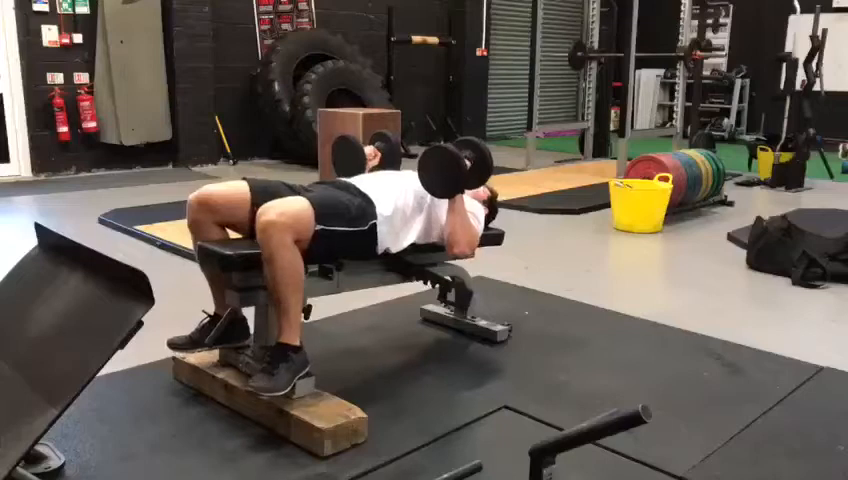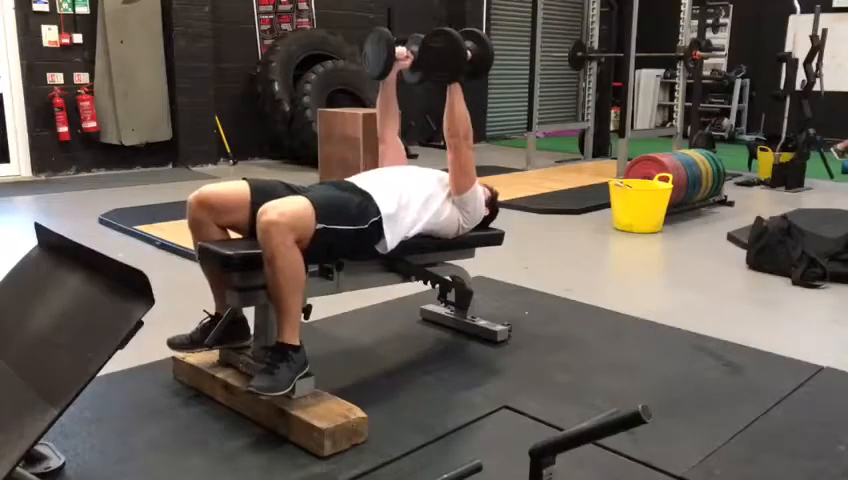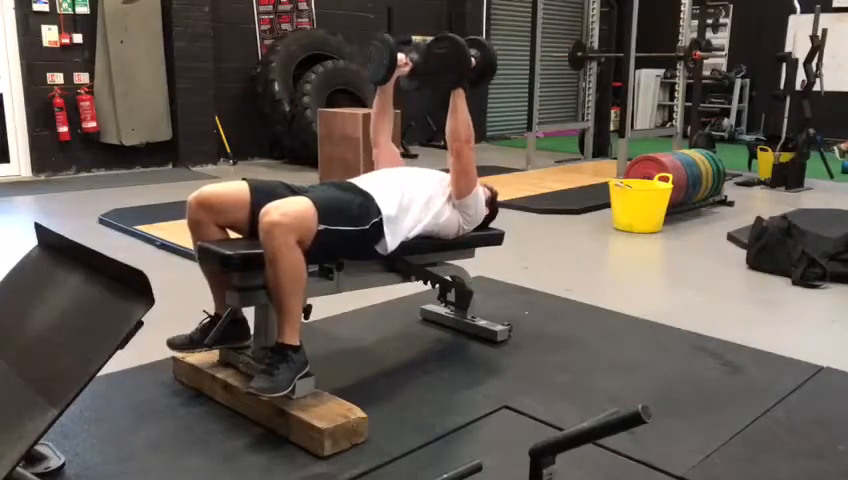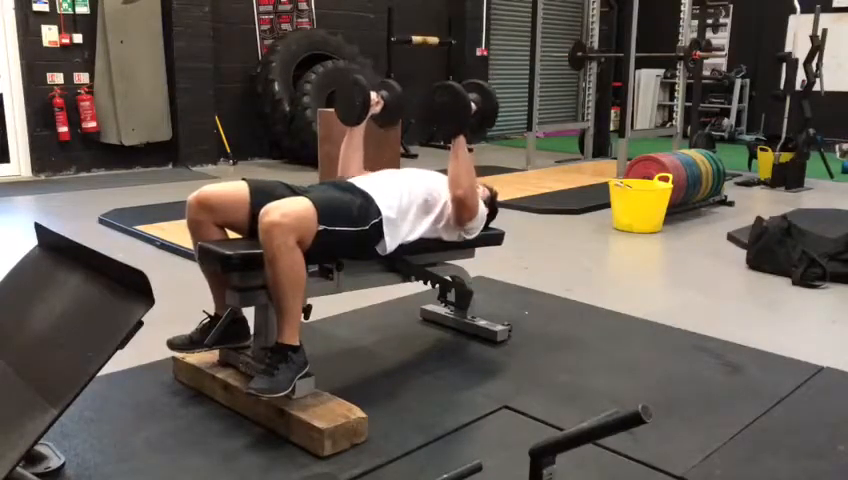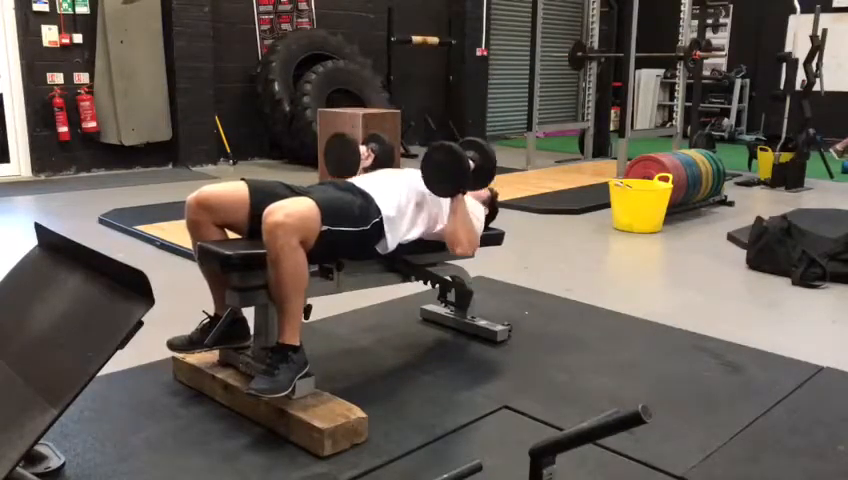
dt=0.7s
person 1, frame 1
left shoulder: (469, 210)
right shoulder: (420, 191)
left elbow: (460, 247)
left hip: (367, 215)
left knee: (274, 220)
right knee: (203, 202)
left ankle: (290, 351)
right ankle: (227, 321)
person 1, frame 2
left shoulder: (465, 209)
right shoulder: (416, 181)
left elbow: (460, 144)
right elbow: (388, 133)
left wrist: (453, 81)
right wrist: (390, 73)
left hip: (367, 214)
left knee: (275, 222)
right knee: (203, 203)
left ankle: (290, 352)
right ankle: (228, 321)
person 1, frame 3
left shoulder: (466, 211)
right shoulder: (416, 184)
left elbow: (462, 149)
right elbow: (380, 140)
left wrist: (458, 87)
right wrist: (388, 79)
left hip: (369, 214)
left knee: (278, 223)
right knee: (203, 204)
left ankle: (290, 351)
right ankle: (228, 322)
person 1, frame 4
left shoulder: (468, 217)
right shoulder: (424, 188)
left elbow: (462, 193)
right elbow: (349, 172)
left wrist: (459, 132)
right wrist: (360, 118)
left hip: (368, 214)
left knee: (277, 222)
right knee: (202, 203)
left ankle: (289, 352)
right ankle: (227, 321)
person 1, frame 5
left shoulder: (469, 208)
right shoulder: (421, 185)
left elbow: (462, 247)
left wrist: (458, 188)
right wrist: (355, 162)
left hip: (370, 214)
left knee: (280, 223)
right knee: (202, 204)
left ankle: (290, 351)
right ankle: (228, 321)
